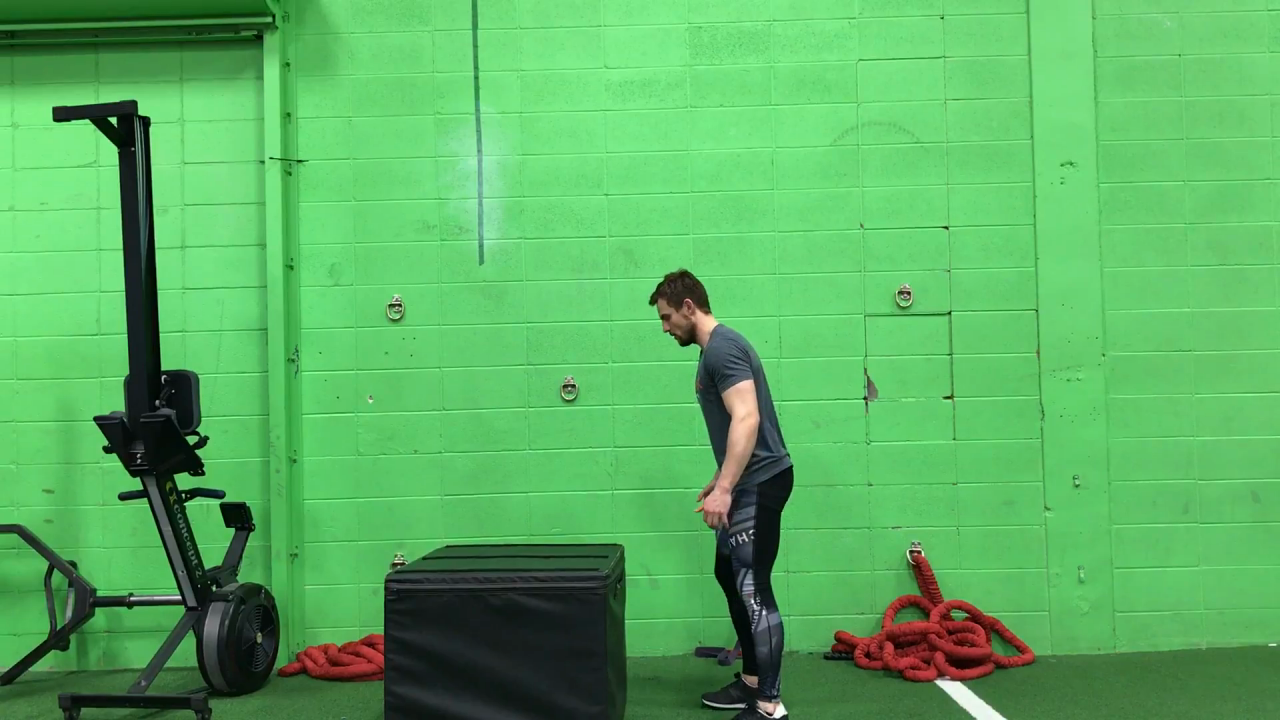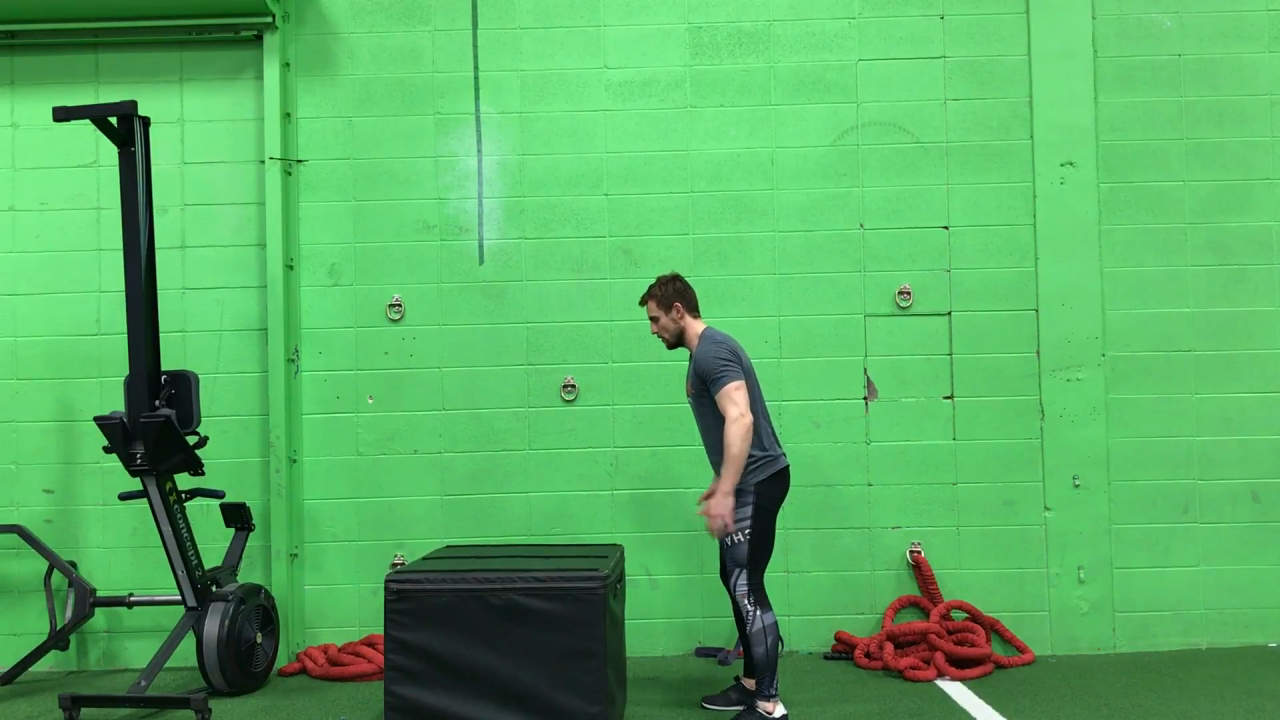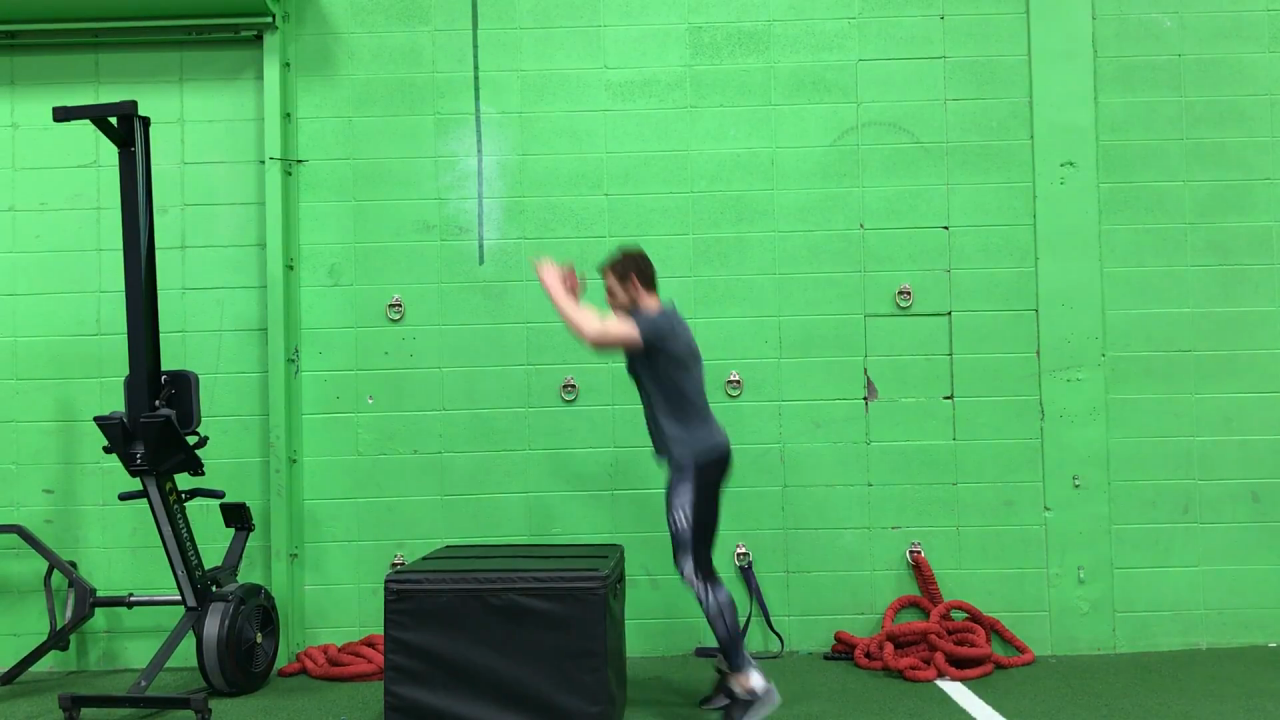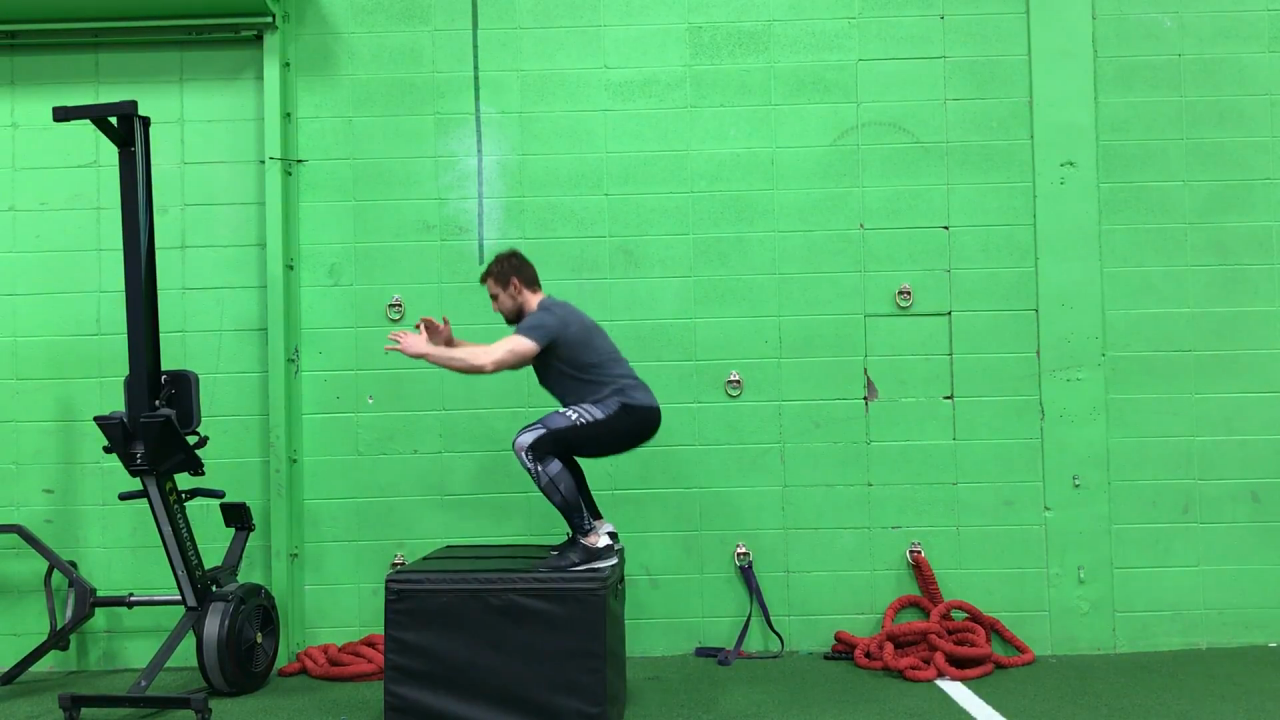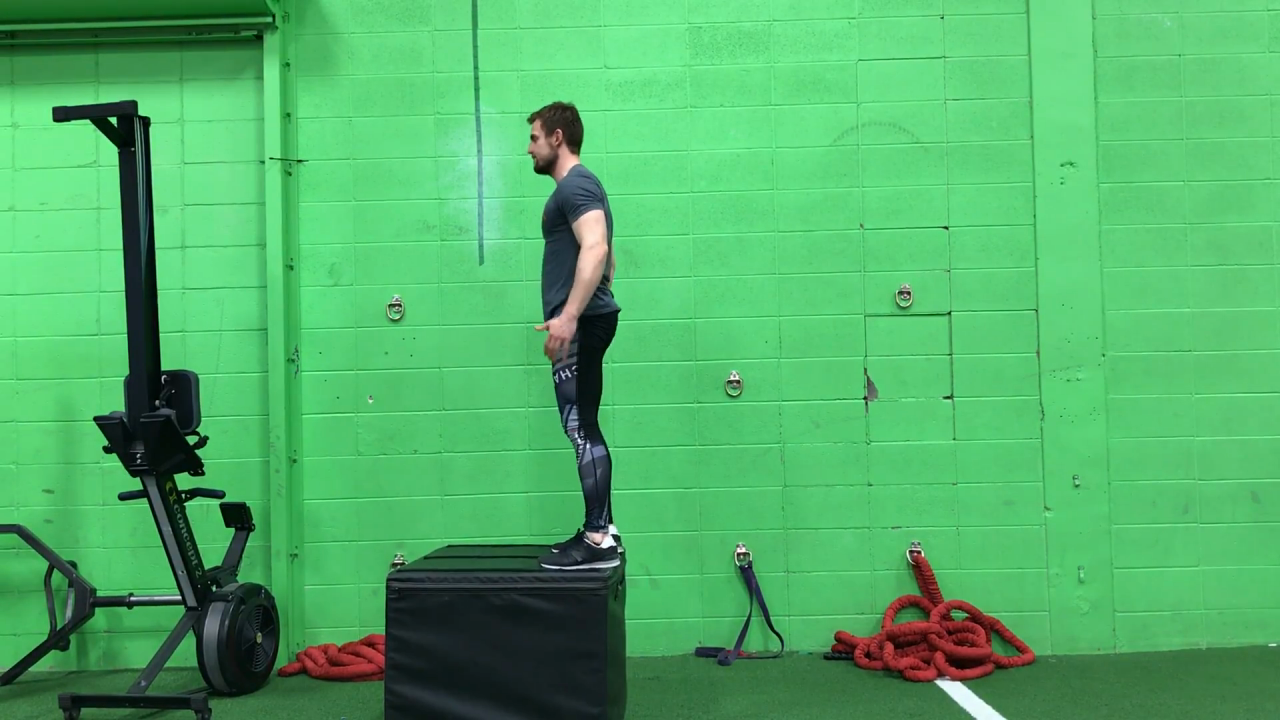
dt=0.7s
person 1, frame 1
left shoulder: (723, 348)
right shoulder: (713, 349)
left elbow: (746, 420)
left wrist: (723, 489)
right wrist: (719, 481)
left hip: (758, 483)
right hip: (746, 483)
left knee: (752, 587)
right knee: (730, 578)
right ankle: (752, 679)
person 1, frame 2
left shoulder: (711, 350)
right shoulder: (705, 351)
left elbow: (740, 420)
left wrist: (725, 492)
right wrist: (721, 485)
left hip: (756, 482)
right hip: (746, 481)
left knee: (746, 589)
right knee: (736, 583)
right ankle: (752, 684)
person 1, frame 3
left shoulder: (658, 324)
right shoulder: (656, 324)
left elbow: (593, 334)
right elbow: (601, 335)
left wrist: (556, 291)
right wrist: (572, 300)
left hip: (697, 461)
right hip: (694, 459)
left knee: (697, 570)
right knee: (696, 569)
right ankle: (736, 672)
person 1, frame 4
left shoulder: (546, 320)
right shoulder: (550, 316)
left elbow: (487, 362)
right elbow: (501, 357)
left wrist: (425, 352)
right wrist: (450, 344)
left hip: (630, 413)
right hip: (630, 411)
left knee: (530, 443)
right knee: (545, 444)
left ankle: (592, 541)
right ankle: (597, 530)
person 1, frame 5
left shoulder: (575, 184)
right shoulder: (578, 187)
left elbow: (596, 249)
right elbow: (600, 256)
left wrist: (568, 317)
left hip: (583, 321)
right hip: (586, 318)
left knee: (580, 427)
right knee: (583, 427)
left ankle: (599, 540)
right ankle: (601, 531)
